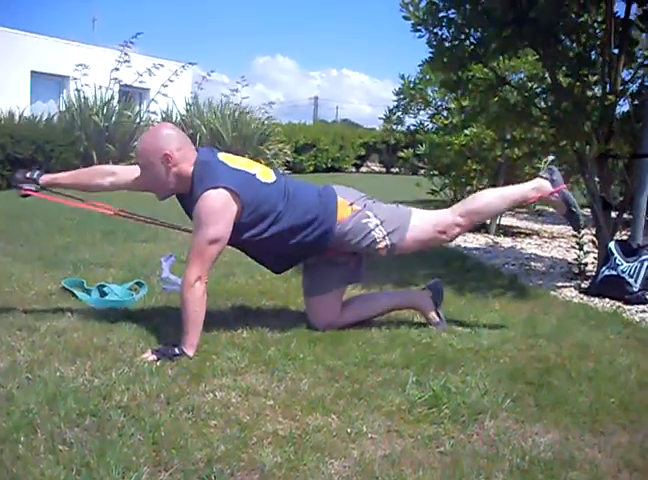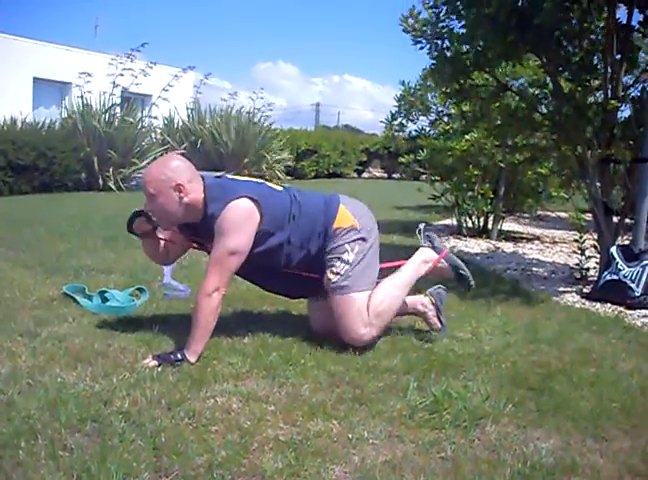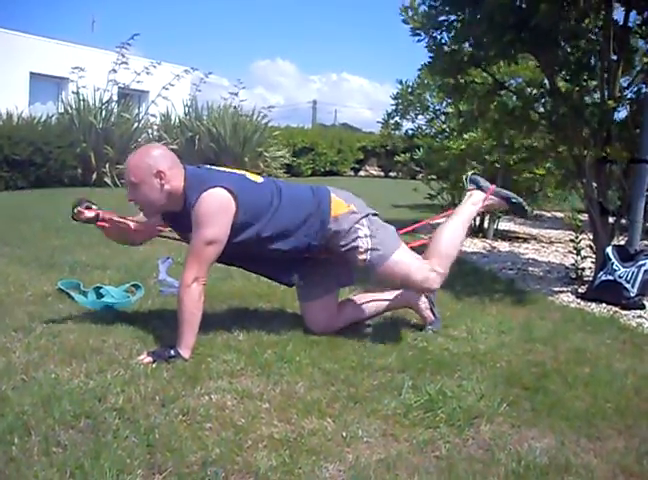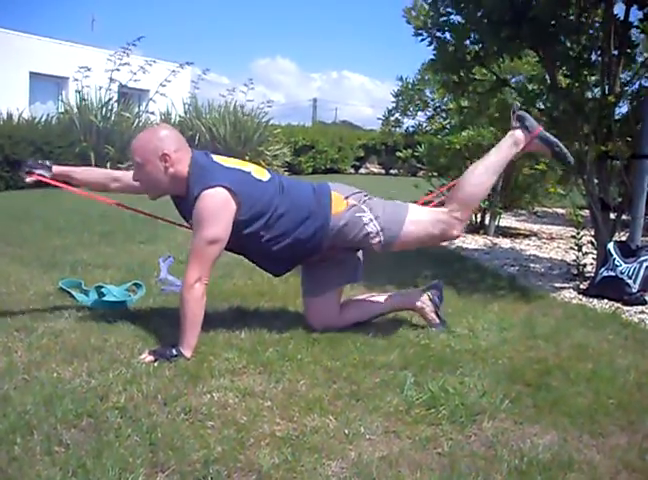
dt=1s
person 1, frame 1
left shoulder: (213, 196)
right shoulder: (191, 164)
left elbow: (195, 280)
right elbow: (109, 175)
left wrist: (186, 347)
right wrist: (43, 179)
left hip: (344, 220)
right hip: (327, 231)
left knee: (450, 224)
right knee: (325, 320)
left ankle: (543, 187)
right ankle: (419, 298)
person 1, frame 2
left shoulder: (234, 211)
right shoulder: (188, 212)
left elbow: (213, 290)
right elbow: (163, 257)
left wrist: (188, 354)
right wrist: (145, 232)
left hip: (345, 225)
right hip: (329, 233)
left knee: (358, 332)
right knee: (323, 325)
left ankle: (424, 258)
right ankle: (422, 303)
person 1, frame 3
left shoulder: (210, 200)
right shoulder: (170, 199)
left elbow: (193, 281)
right elbow: (134, 234)
left wrist: (182, 350)
right wrist: (101, 221)
left hip: (336, 219)
right hip: (317, 242)
left knee: (428, 274)
right knee: (321, 323)
left ankle: (477, 197)
right ankle: (411, 301)
person 1, frame 4
left shoulder: (212, 196)
right shoulder: (180, 174)
left elbow: (195, 280)
right elbow: (112, 179)
left wrist: (184, 349)
right wrist: (55, 172)
left hip: (340, 215)
right hip: (322, 235)
left knee: (448, 222)
right knee: (323, 321)
left ankle: (519, 137)
right ankle: (418, 300)
